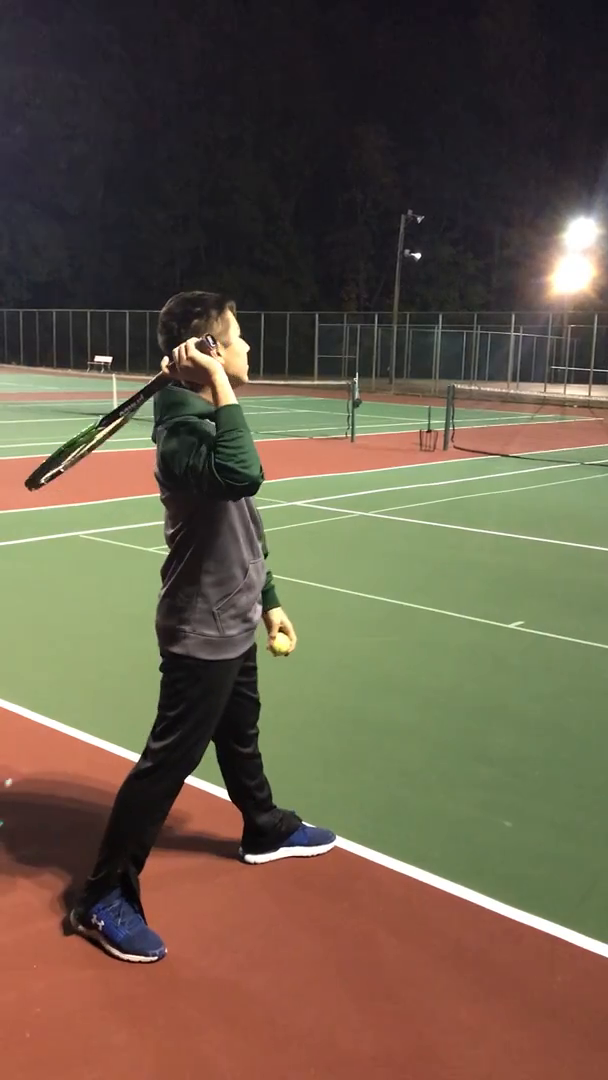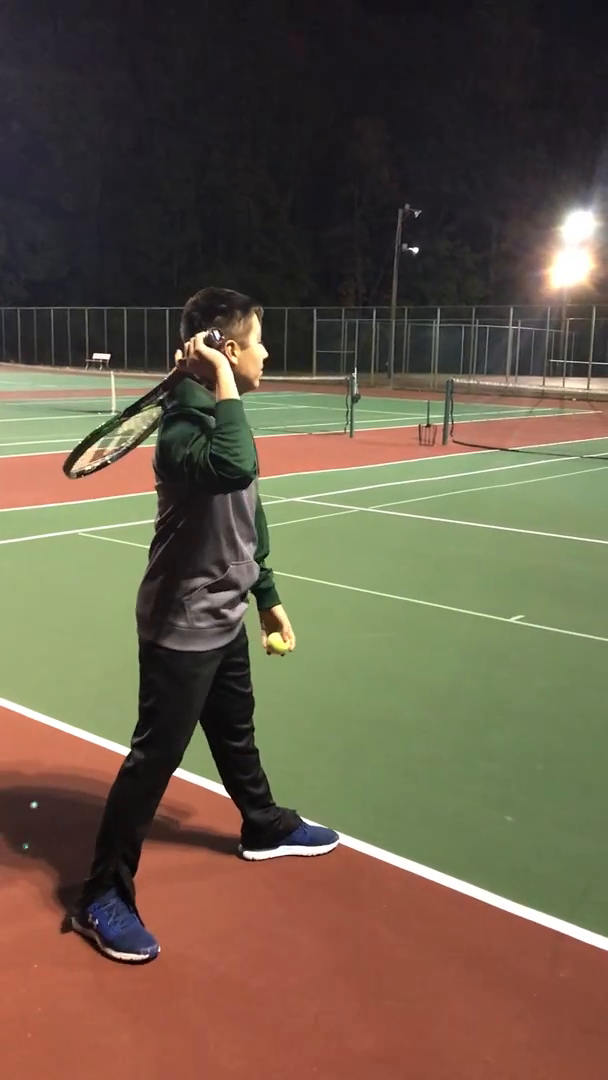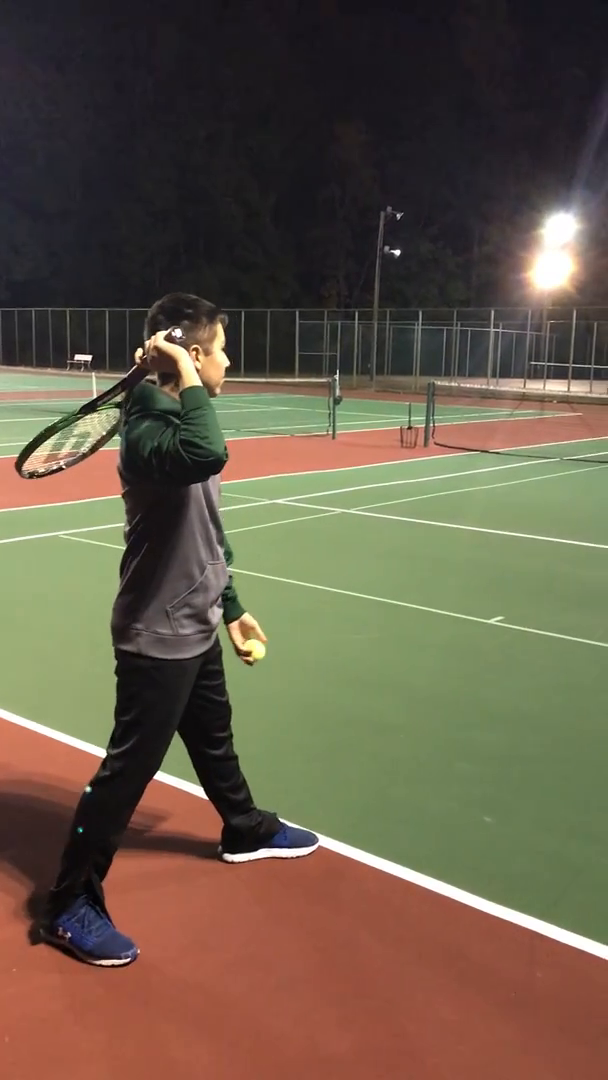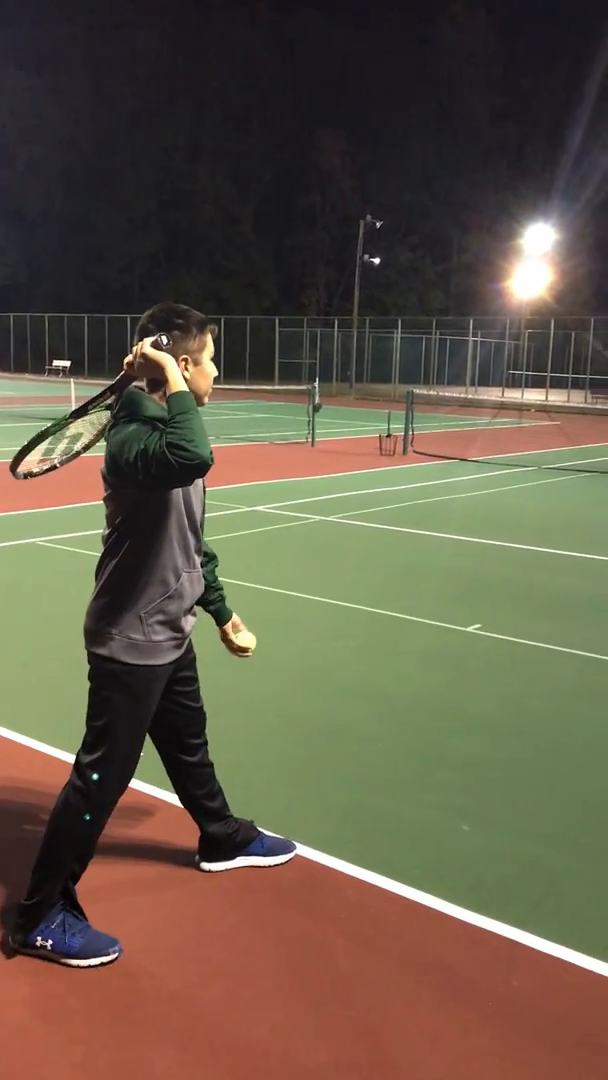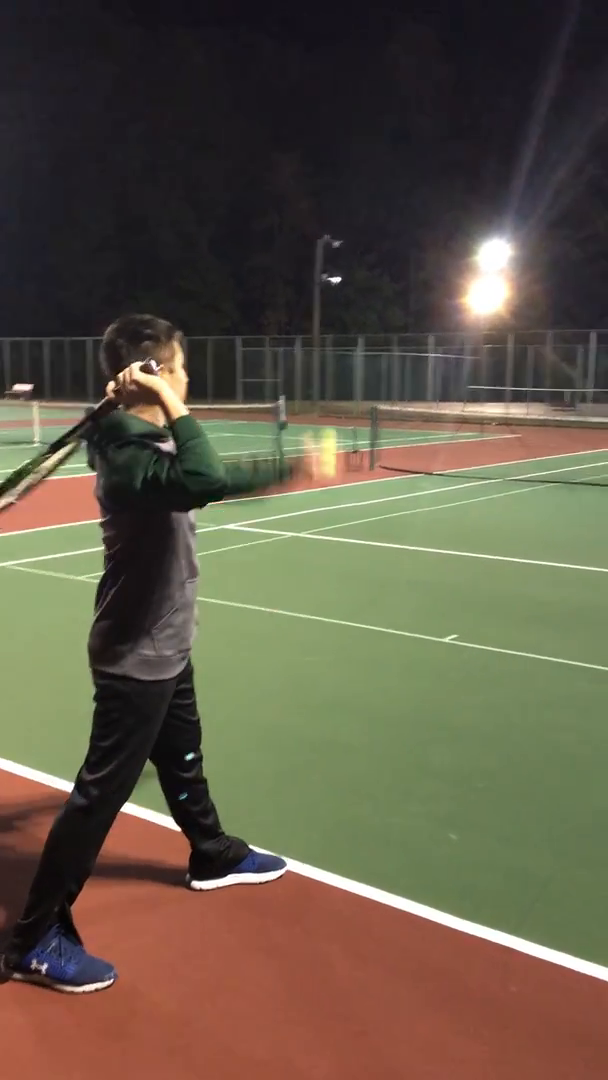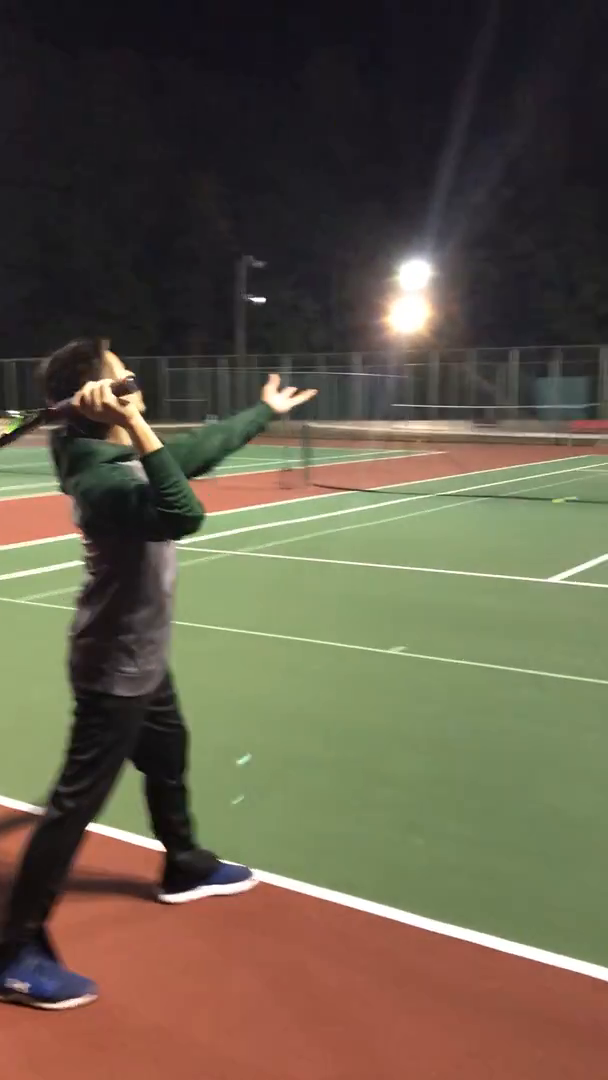
dt=0.5s
person 1, frame 1
left shoulder: (209, 419)
right shoulder: (184, 432)
right elbow: (244, 476)
left wrist: (267, 598)
right wrist: (221, 390)
left hip: (232, 621)
right hip: (200, 630)
left knee: (240, 734)
right knee: (169, 759)
left ankle: (267, 829)
right ankle: (105, 897)
person 1, frame 2
left shoulder: (225, 415)
right shoulder: (184, 425)
right elbow: (232, 471)
left wrist: (267, 596)
right wrist: (224, 385)
left hip: (225, 616)
right hip: (179, 624)
left knee: (235, 730)
right knee: (155, 755)
left ankle: (265, 828)
right ankle: (103, 896)
person 1, frame 3
left shoulder: (179, 423)
right shoulder: (148, 430)
right elbow: (208, 454)
left wrist: (231, 607)
right wrist: (186, 380)
left hip: (195, 626)
right hip: (157, 635)
left knee: (214, 736)
right knee: (129, 767)
left ankle: (247, 830)
right ankle: (70, 906)
person 1, frame 4
left shoulder: (169, 432)
right shoulder: (133, 436)
right elbow: (193, 458)
left wrist: (221, 610)
right wrist: (171, 384)
left hip: (170, 632)
right hip: (129, 640)
left knee: (189, 743)
right knee: (101, 775)
left ankle: (223, 839)
right ankle: (42, 915)
person 1, frame 5
left shoulder: (157, 441)
right shoulder: (127, 455)
left elbow: (219, 476)
right elbow: (202, 481)
left wrist: (289, 469)
right wrist: (168, 403)
left hip: (165, 645)
right hip: (133, 655)
left knee: (182, 755)
right knee: (104, 790)
left ankle: (213, 855)
person 1, frame 6
left shoulder: (123, 455)
right shoulder: (102, 482)
left elbow: (199, 447)
right elbow: (183, 515)
left wrist: (263, 412)
right wrist: (137, 425)
left hip: (140, 656)
right hip: (114, 667)
left knee: (168, 756)
right knee: (78, 801)
left ankle: (185, 867)
